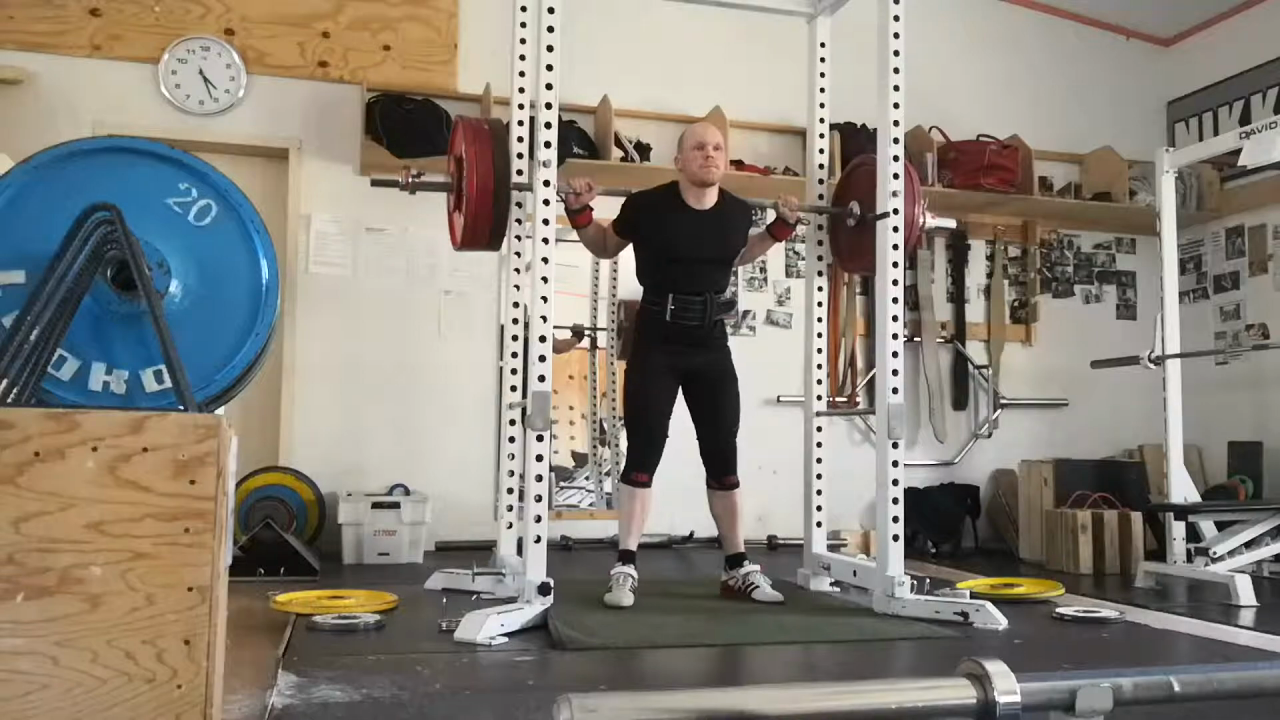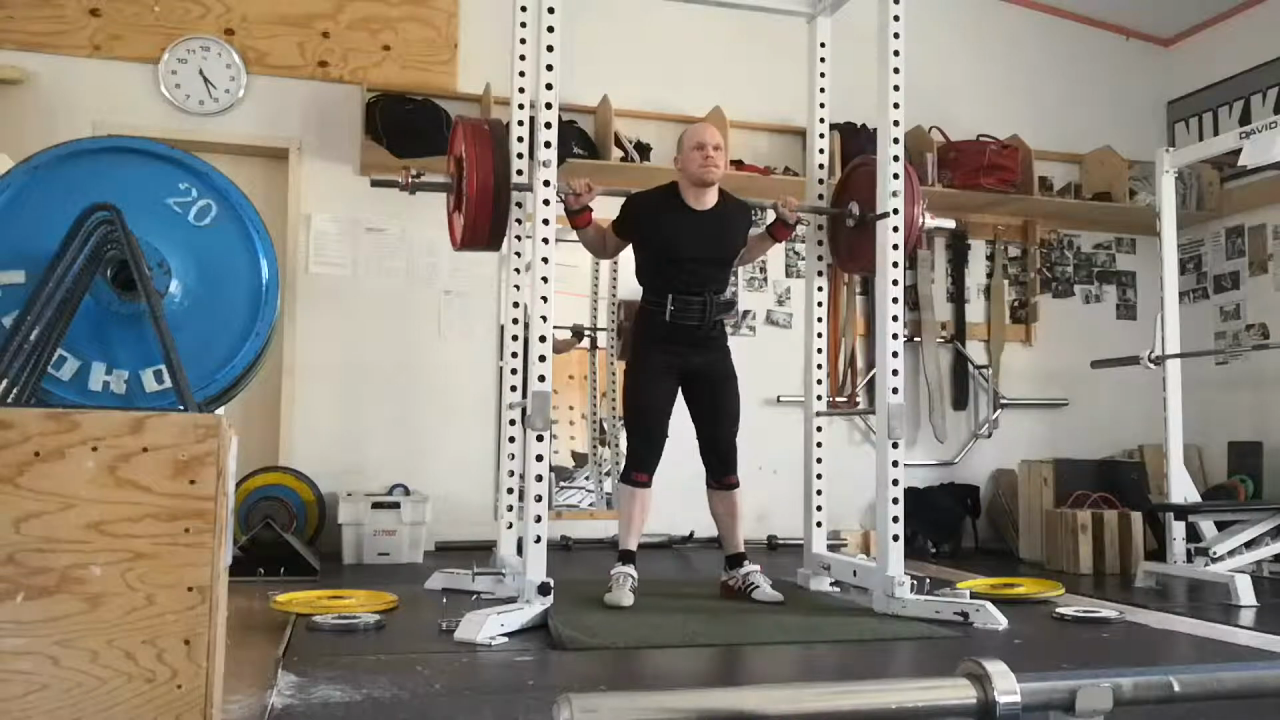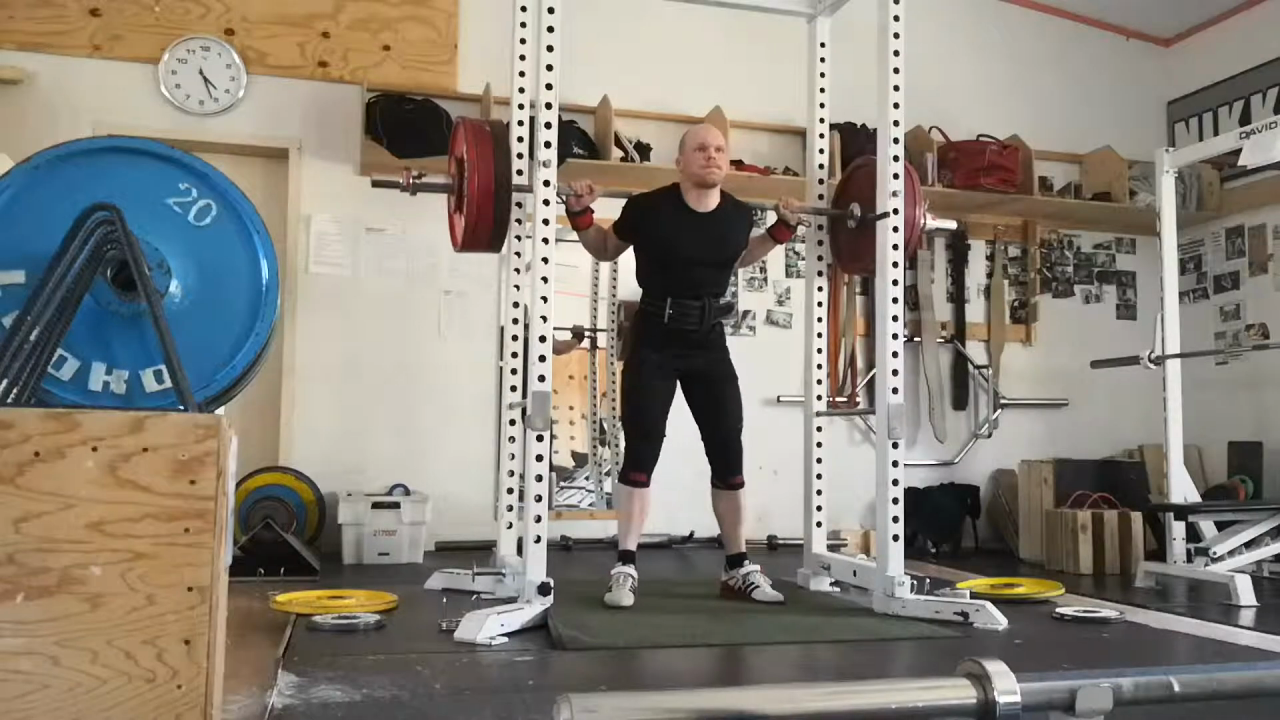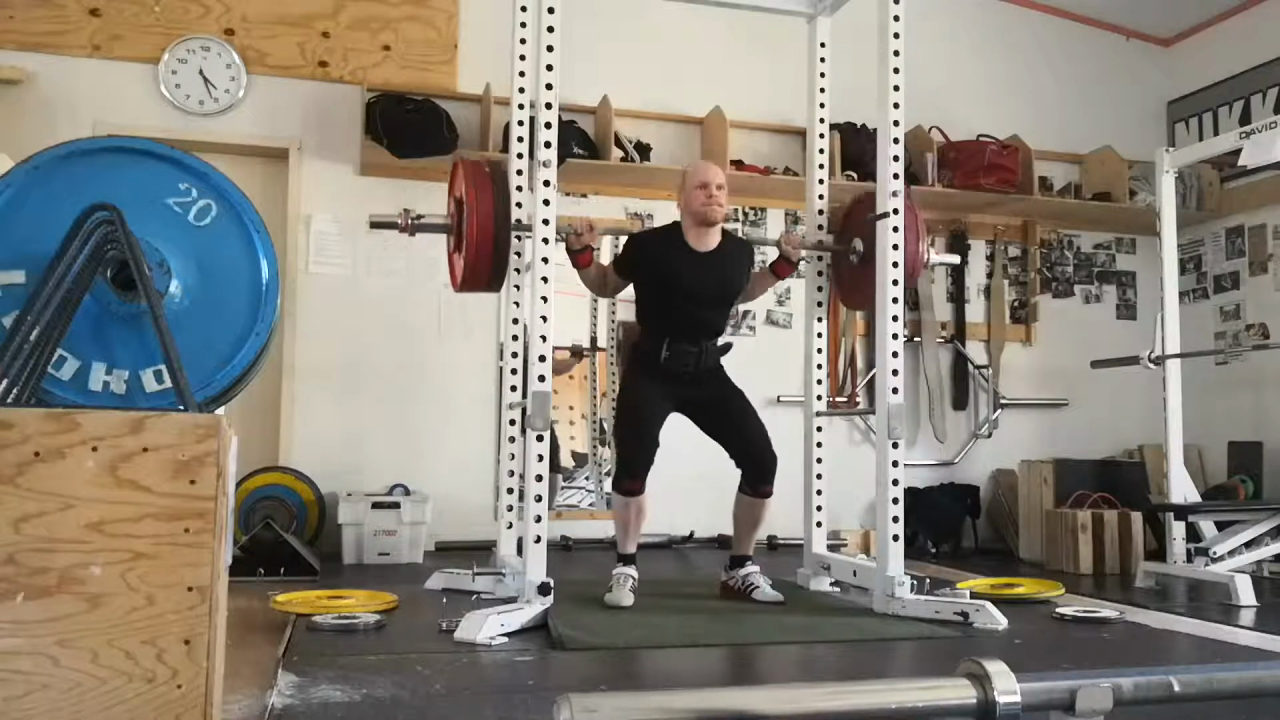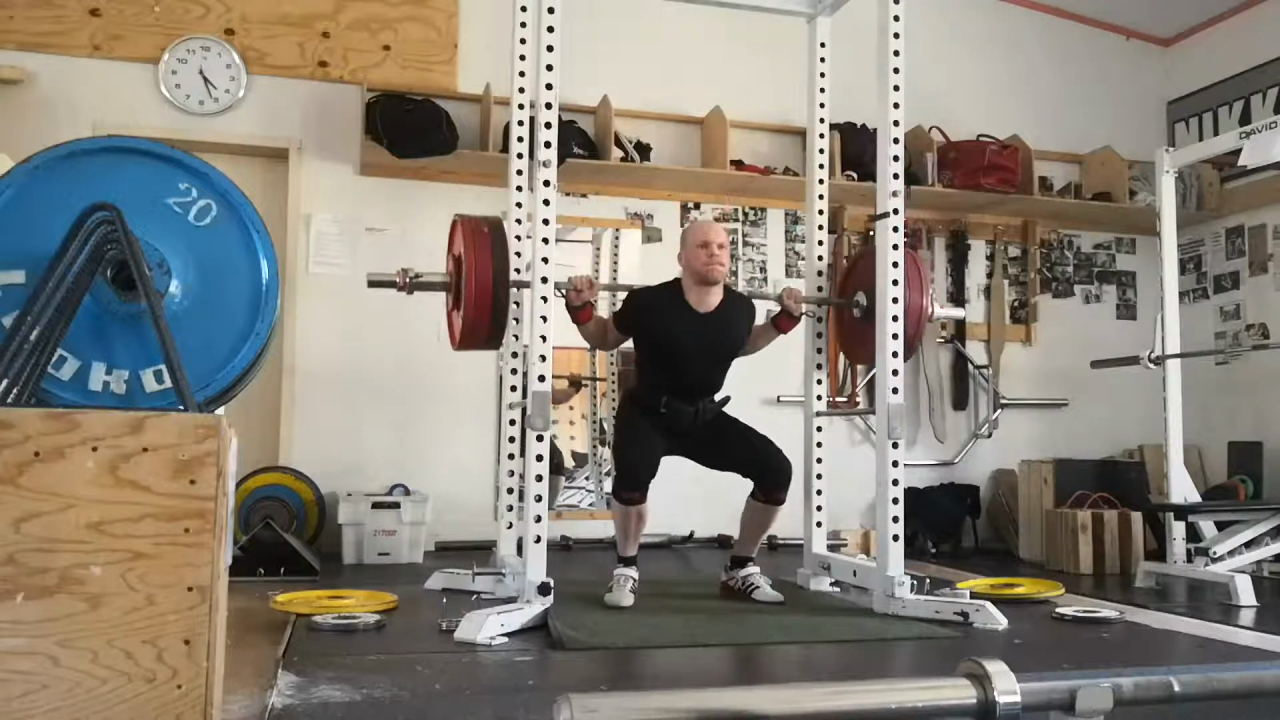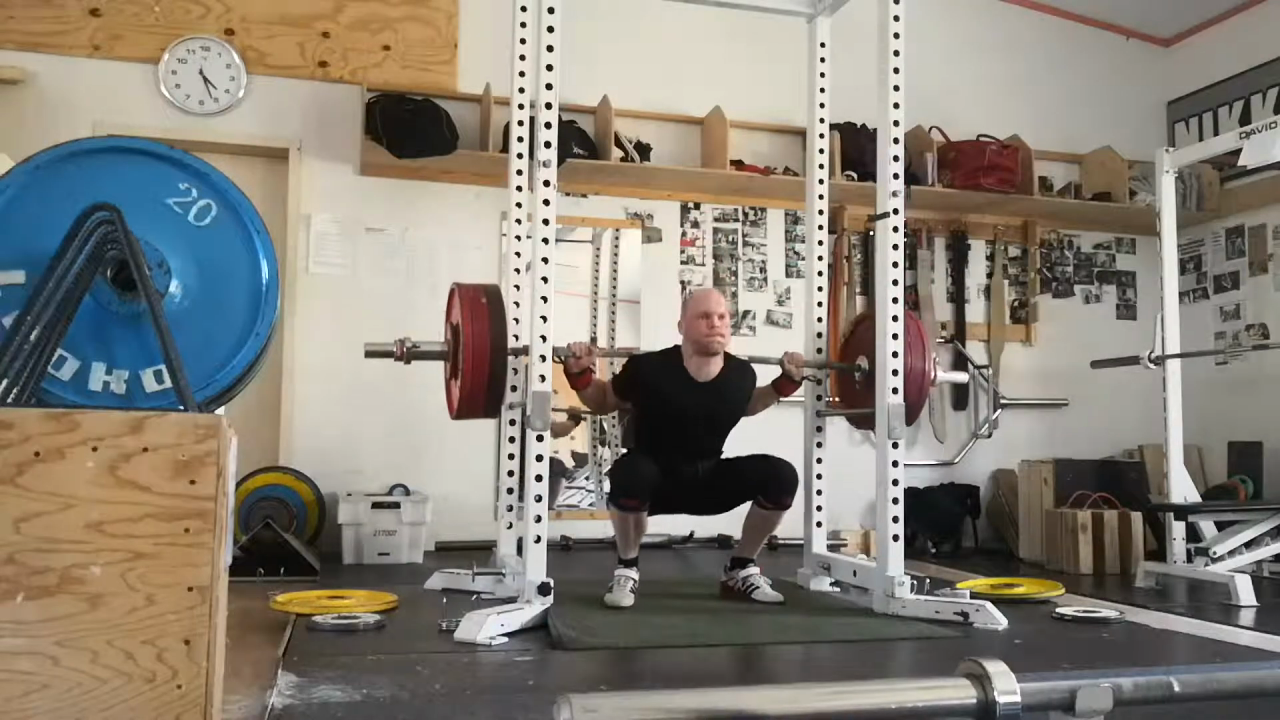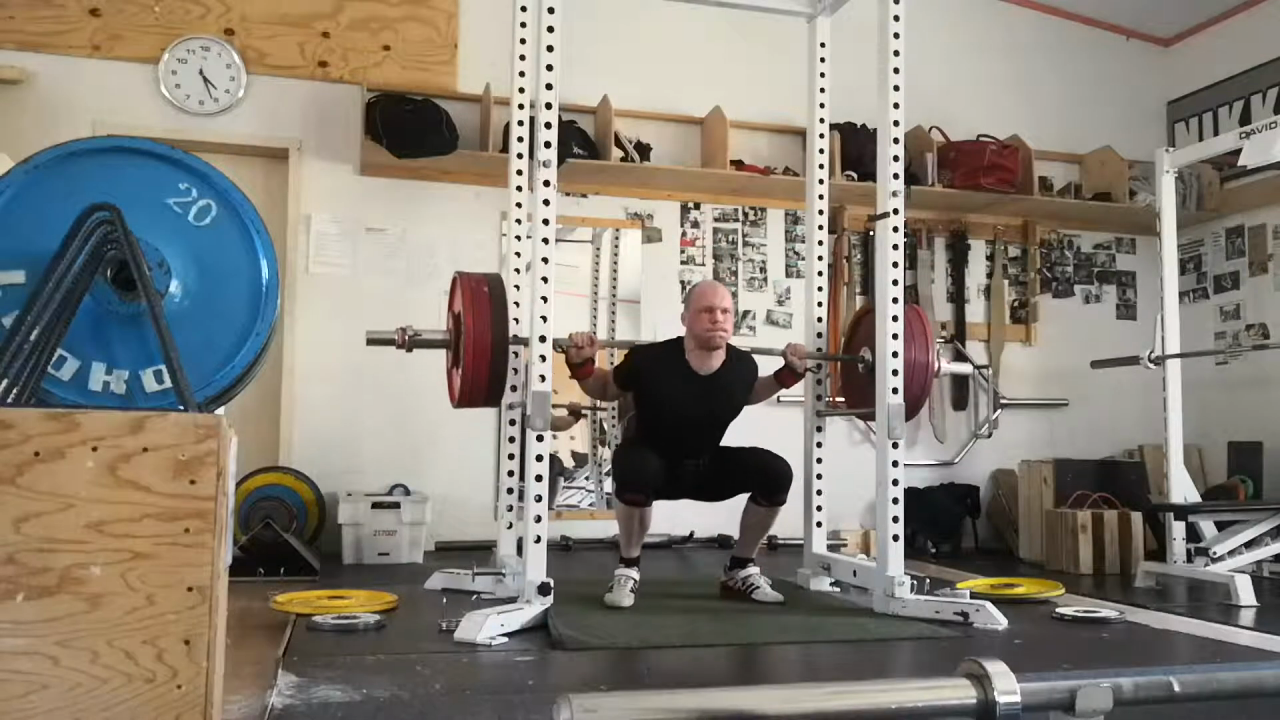
dt=0.4s
person 1, frame 1
left shoulder: (737, 211)
right shoulder: (647, 206)
right elbow: (605, 248)
left wrist: (781, 227)
right wrist: (579, 213)
left hip: (711, 343)
right hip: (656, 342)
left knee: (723, 457)
right knee: (644, 454)
left ankle: (738, 568)
right ankle: (625, 568)
person 1, frame 2
left shoulder: (737, 212)
right shoulder: (647, 207)
right elbow: (605, 248)
left wrist: (781, 228)
right wrist: (578, 213)
left hip: (711, 343)
right hip: (655, 342)
left knee: (723, 457)
right knee: (643, 454)
left ankle: (738, 568)
right ankle: (625, 568)
person 1, frame 3
left shoulder: (738, 215)
right shoulder: (648, 208)
right elbow: (605, 249)
left wrist: (783, 229)
right wrist: (580, 214)
left hip: (709, 344)
right hip: (654, 342)
left knee: (728, 456)
right knee: (642, 453)
left ankle: (738, 569)
right ankle: (625, 569)
person 1, frame 4
left shoulder: (739, 251)
right shoulder: (650, 246)
right elbow: (606, 286)
left wrist: (784, 265)
right wrist: (581, 253)
left hip: (707, 373)
right hip: (652, 371)
left knee: (761, 459)
right knee: (634, 461)
left ankle: (740, 569)
right ankle: (625, 570)
person 1, frame 5
left shoulder: (740, 308)
right shoulder: (650, 303)
right elbow: (606, 339)
left wrist: (786, 319)
right wrist: (581, 309)
left hip: (706, 418)
right hip: (648, 414)
left knee: (776, 469)
right knee: (634, 471)
left ankle: (740, 569)
right ankle: (626, 570)
person 1, frame 6
left shoulder: (740, 374)
right shoulder: (650, 370)
right elbow: (605, 402)
left wrist: (786, 382)
right wrist: (579, 374)
left hip: (707, 478)
right hip: (652, 473)
left knee: (781, 477)
right knee: (631, 475)
left ankle: (739, 570)
right ankle: (627, 570)
person 1, frame 7
left shoulder: (742, 367)
right shoulder: (650, 361)
right elbow: (606, 390)
left wrist: (789, 375)
right wrist: (581, 365)
left hip: (708, 467)
right hip: (652, 465)
left knee: (775, 472)
right knee: (636, 468)
left ankle: (739, 570)
right ankle: (628, 570)
